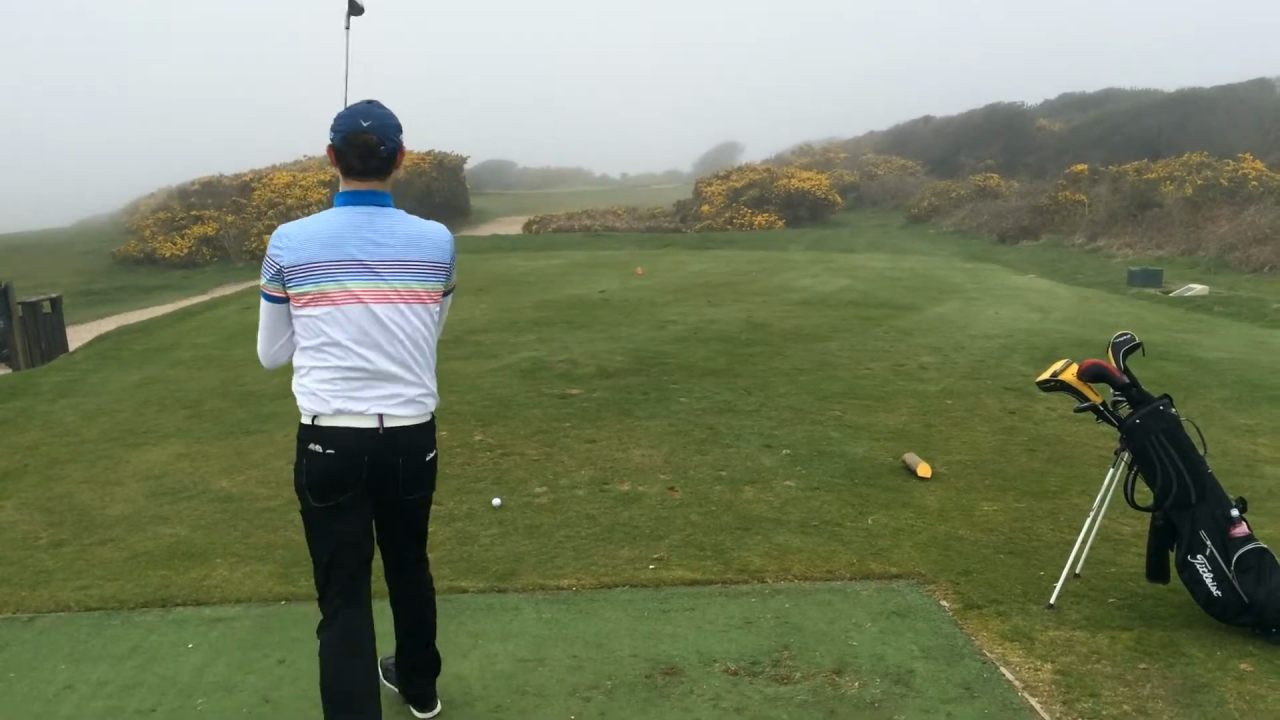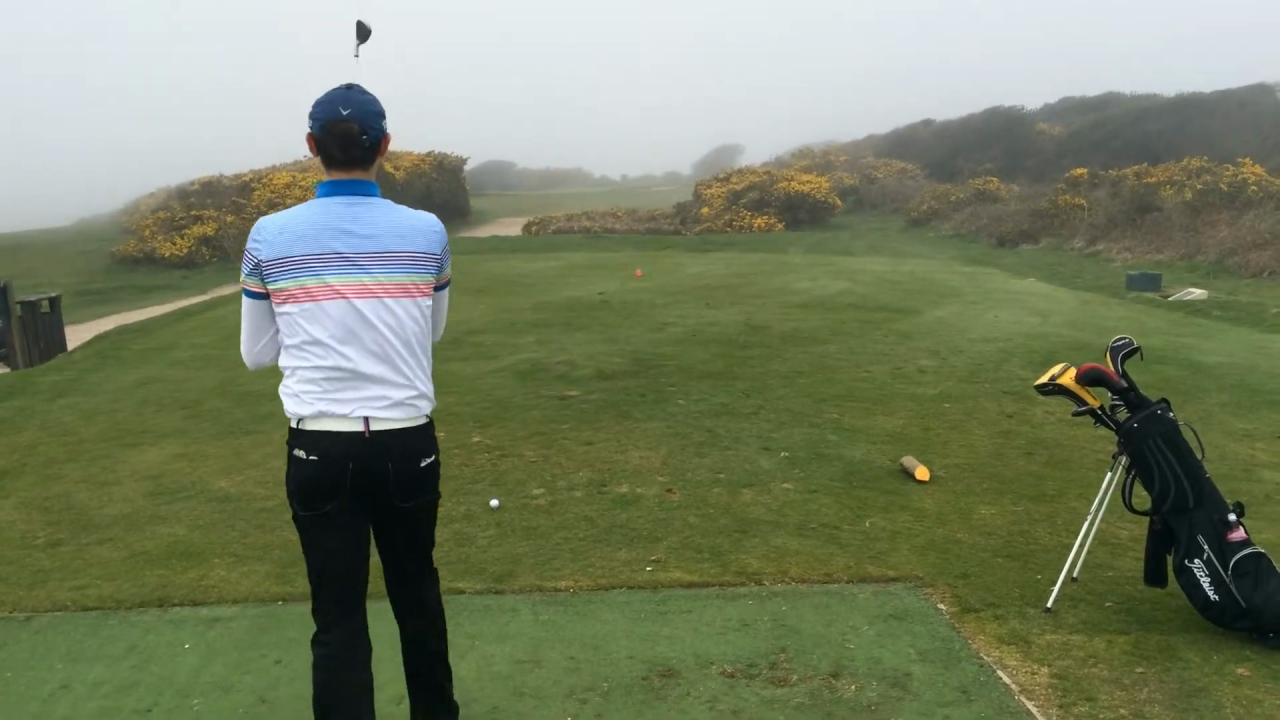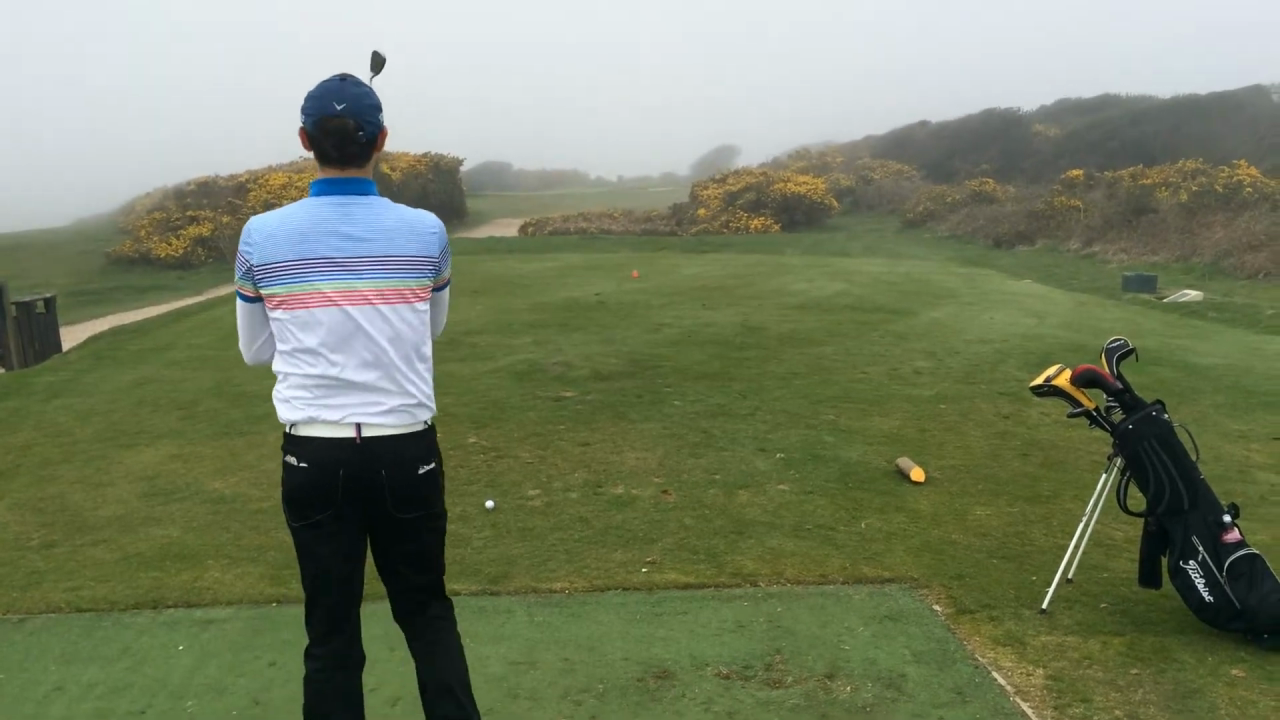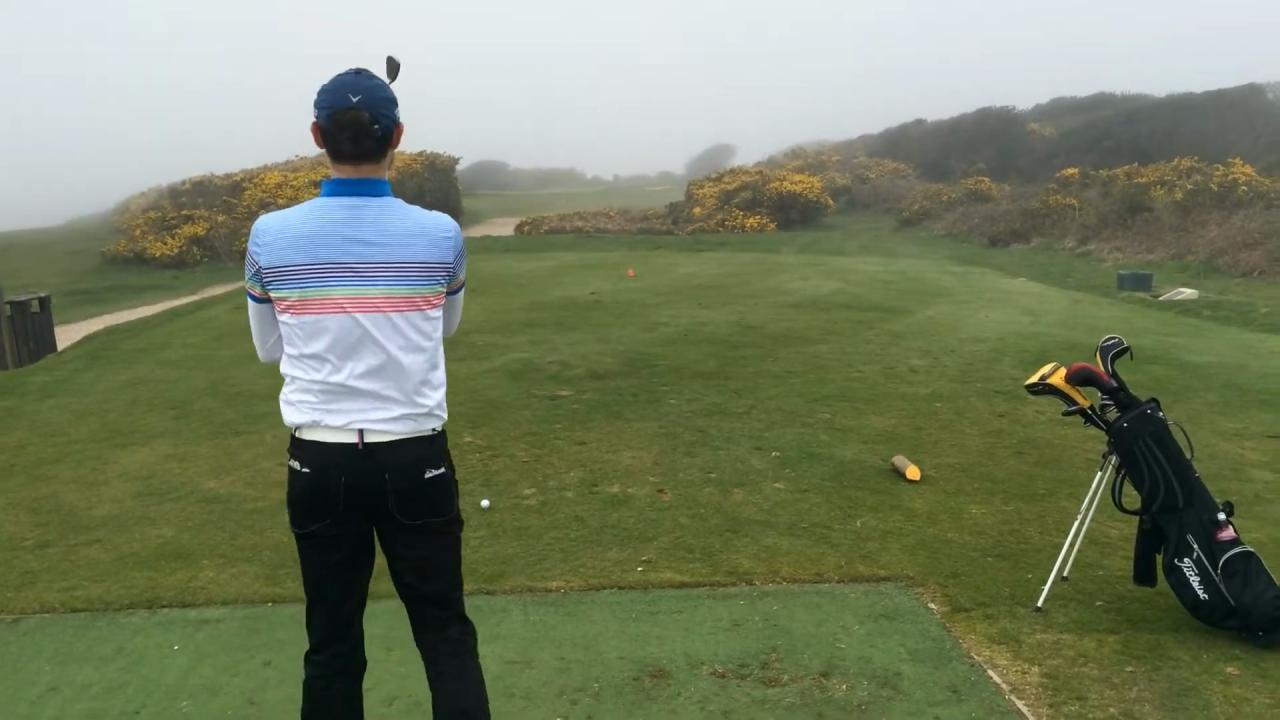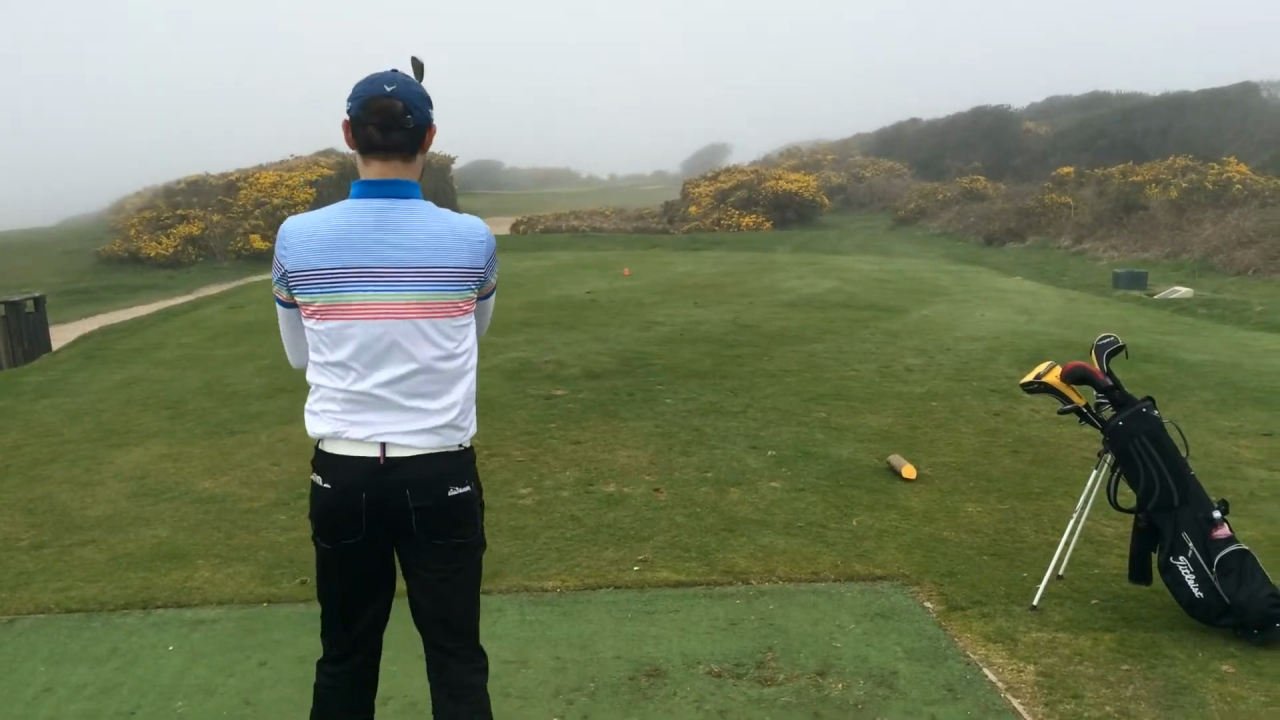
dt=0.2s
person 1, frame 1
left shoulder: (289, 243)
right shoulder: (437, 241)
left elbow: (272, 354)
left hip: (330, 446)
right hip: (411, 440)
left knee: (344, 604)
right knee: (409, 566)
person 1, frame 2
left shoulder: (270, 236)
right shoulder: (427, 232)
left elbow: (257, 353)
left hip: (319, 451)
right hip: (408, 444)
left knee: (338, 619)
right knee: (416, 583)
person 1, frame 3
left shoulder: (261, 236)
right shoulder: (427, 231)
left elbow: (256, 350)
left hip: (314, 459)
right hip: (406, 452)
left knee: (332, 634)
right knee: (427, 609)
person 1, frame 4
left shoulder: (269, 236)
right shoulder: (440, 234)
left elbow: (269, 348)
left hip: (320, 464)
right hip: (415, 461)
left knee: (332, 643)
right knee: (445, 631)
person 1, frame 5
left shoulder: (297, 238)
right shoulder: (472, 238)
left elbow: (301, 354)
left hip: (344, 477)
right hip: (441, 477)
left knee: (346, 653)
right knee: (457, 660)
